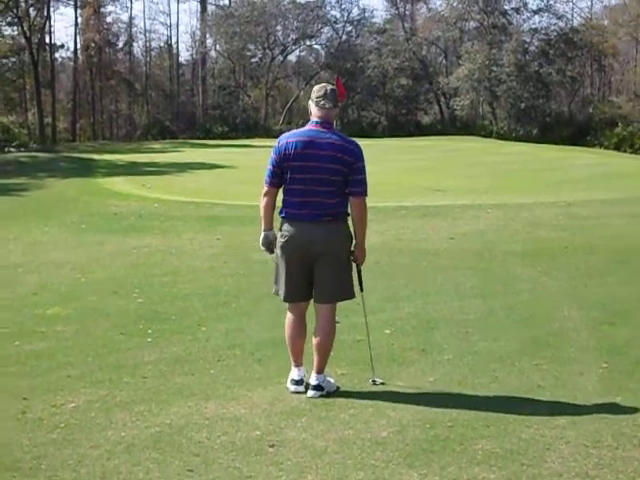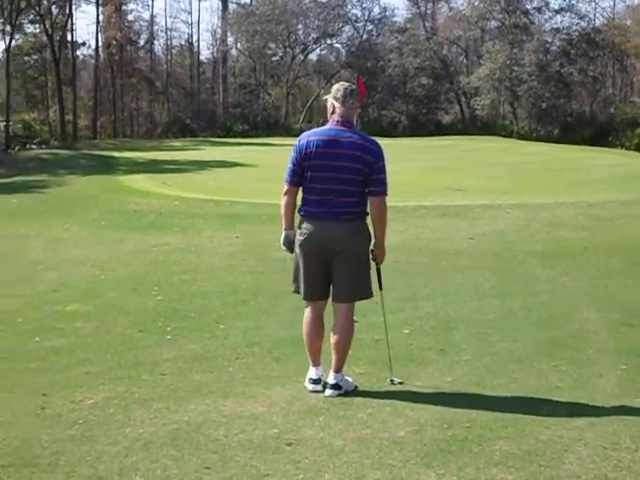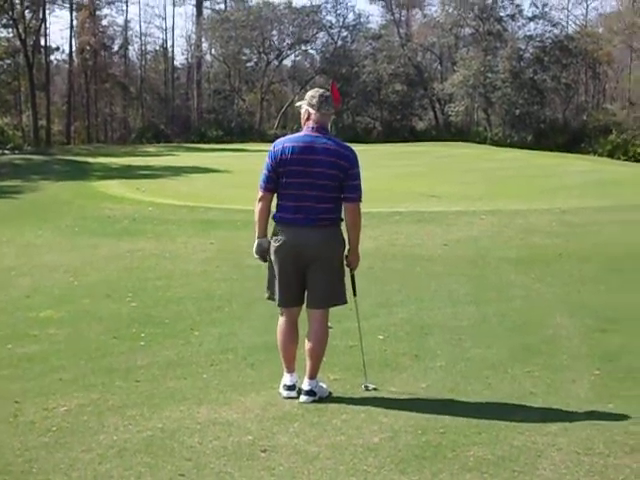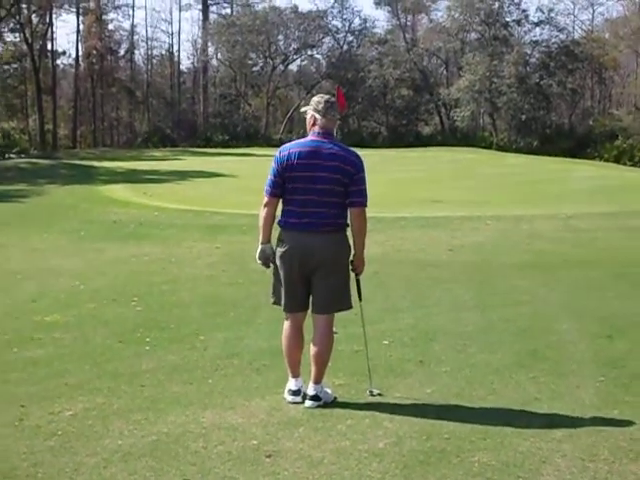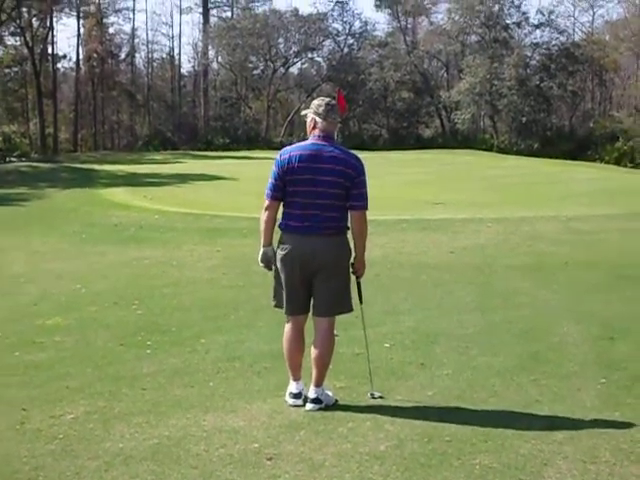
dt=0.2s
person 1, frame 1
left shoulder: (285, 142)
right shoulder: (350, 148)
left elbow: (269, 192)
right elbow: (357, 202)
left wrist: (267, 229)
right wrist: (360, 243)
left hip: (293, 233)
right hip: (332, 235)
left knee: (296, 308)
right knee: (326, 309)
left ankle: (297, 374)
right ankle: (318, 379)
person 1, frame 2
left shoulder: (306, 140)
right shoulder: (371, 148)
left elbow: (289, 191)
right elbow: (377, 202)
left wrist: (288, 229)
right wrist: (379, 242)
left hip: (312, 231)
right hip: (351, 234)
left knee: (313, 306)
right knee: (344, 309)
left ankle: (314, 373)
right ankle: (335, 378)
person 1, frame 3
left shoulder: (280, 147)
right shoulder: (345, 154)
left elbow: (264, 198)
right elbow: (351, 208)
left wrist: (261, 237)
right wrist: (353, 248)
left hip: (286, 238)
right hip: (326, 240)
left knee: (288, 313)
right knee: (318, 315)
left ankle: (289, 380)
right ankle: (311, 384)
person 1, frame 4
left shoulder: (286, 152)
right shoulder: (351, 159)
left elbow: (269, 203)
right elbow: (357, 213)
left wrist: (264, 243)
right wrist: (359, 253)
left hip: (292, 243)
right hip: (331, 245)
left knee: (293, 317)
right knee: (323, 320)
left ankle: (294, 384)
right ankle: (316, 389)
person 1, frame 5
left shoulder: (287, 155)
right shoulder: (352, 162)
left elbow: (270, 207)
right elbow: (358, 216)
left wrist: (266, 246)
right wrist: (360, 256)
left hip: (292, 245)
right hip: (332, 248)
left knee: (294, 320)
right knee: (324, 322)
left ankle: (295, 387)
right ankle: (317, 392)
